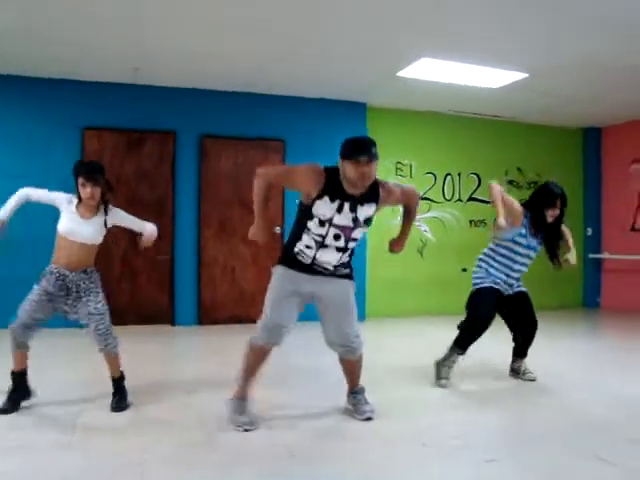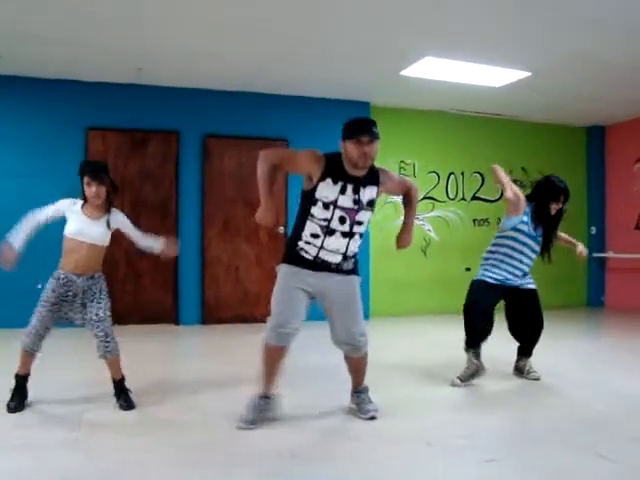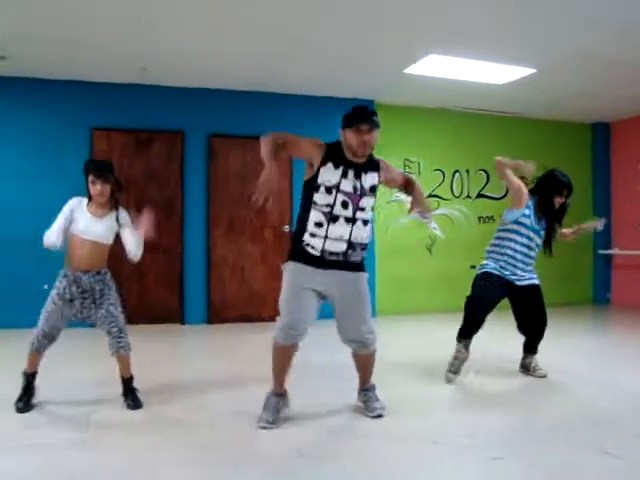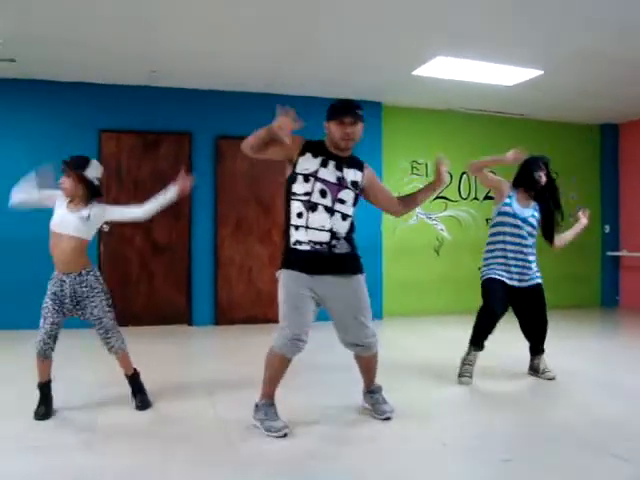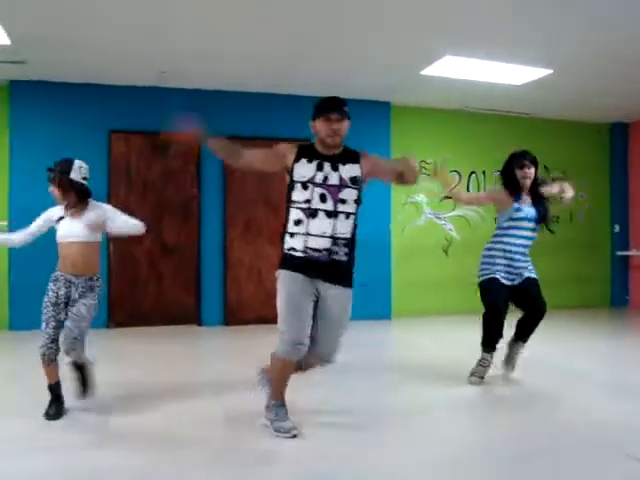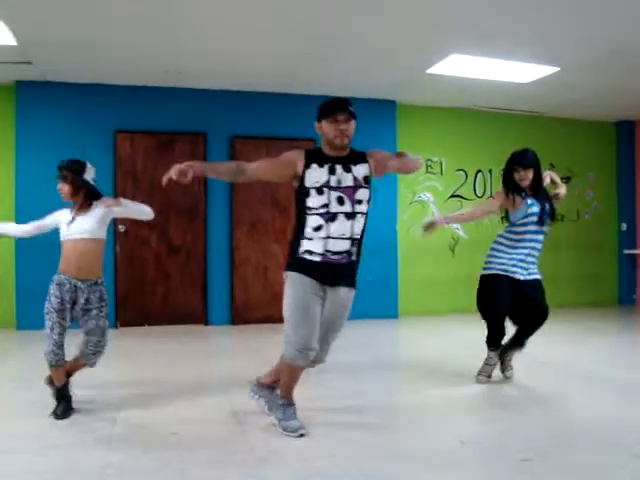
dt=0.2s
person 1, frame 1
left shoulder: (382, 193)
right shoulder: (316, 179)
left elbow: (413, 196)
right elbow: (263, 175)
left wrist: (402, 237)
right wrist: (260, 222)
left hip: (337, 277)
right hip: (293, 269)
left knee: (348, 341)
right knee: (270, 329)
left ankle: (355, 394)
right ankle: (240, 397)
person 1, frame 2
left shoulder: (381, 180)
right shoulder: (319, 164)
left elbow: (410, 189)
right elbow: (268, 157)
left wrist: (407, 227)
right wrist: (266, 205)
left hip: (342, 275)
right hip: (297, 267)
left knee: (354, 339)
right knee: (281, 330)
left ankle: (359, 393)
right ankle: (264, 398)
person 1, frame 3
left shoulder: (380, 170)
right shoulder: (320, 153)
left elbow: (407, 182)
right elbow: (271, 140)
left wrist: (418, 197)
right wrist: (271, 166)
left hip: (350, 271)
right hip: (305, 264)
left knee: (362, 336)
right knee: (290, 328)
left ankle: (366, 391)
right ankle: (277, 395)
person 1, frame 4
left shoulder: (361, 171)
right shoulder: (299, 150)
left elbow: (398, 207)
right elbow: (250, 148)
left wrist: (434, 186)
right wrist: (275, 128)
left hip: (344, 271)
right hip: (298, 268)
left knee: (363, 339)
right knee: (291, 338)
left ankle: (372, 392)
right ankle: (264, 406)
person 1, frame 5
left shoulder: (364, 163)
right shoulder: (293, 155)
left elbow: (408, 176)
right elbow: (237, 156)
left wrist: (407, 168)
right wrist: (208, 139)
left hip: (339, 276)
right hip: (297, 270)
left knee: (323, 352)
right knee: (294, 343)
left ankle: (273, 375)
right ankle: (276, 405)
person 1, frame 6
left shoulder: (370, 161)
right shoulder: (300, 161)
left elbow: (414, 164)
right elbow: (244, 171)
left wrist: (403, 159)
right wrist: (198, 167)
left hip: (343, 278)
right hip: (304, 272)
left knee: (316, 353)
right knee: (301, 346)
left ankle: (266, 383)
right ankle: (284, 403)
person 2, frame 1
left shoulder: (110, 213)
right shoulder: (65, 202)
left elbow: (148, 226)
right elbow: (25, 193)
left wrist: (149, 233)
left hip: (87, 280)
right hip: (55, 276)
left knee: (104, 335)
left ankle: (119, 388)
person 2, frame 2
left shoulder: (115, 217)
right shoulder: (70, 206)
left elbow: (141, 239)
right elbow: (35, 218)
left wrist: (161, 246)
left hip: (93, 284)
right hip: (62, 280)
left knee: (106, 339)
right knee: (33, 335)
left ankle: (121, 389)
person 2, frame 3
left shoulder: (119, 215)
right shoulder: (75, 205)
left elbow: (134, 255)
right elbow: (50, 238)
left wrist: (141, 233)
right wrist: (56, 239)
left hip: (100, 280)
right hip: (70, 278)
left knee: (118, 334)
right knee: (43, 333)
left ankle: (128, 389)
right ankle: (27, 388)
person 2, frame 4
left shoulder: (99, 210)
right shoulder: (57, 199)
left elbow: (142, 212)
right elbow: (17, 199)
left wrist: (174, 191)
right wrist: (34, 181)
left hip: (87, 281)
right hip: (59, 281)
left knee: (111, 336)
right knee: (44, 340)
left ankle: (137, 387)
right ankle: (45, 398)
person 2, frame 5
left shoulder: (100, 210)
right shoulder: (55, 213)
left elbow: (137, 227)
right elbow: (22, 238)
left wrist: (108, 227)
left hip: (88, 287)
right hip: (60, 283)
left knee: (71, 340)
right knee: (48, 344)
left ankle: (80, 366)
right ankle: (56, 398)
person 2, frame 6
left shoulder: (103, 207)
right shoulder: (61, 216)
left elbow: (148, 213)
right elbow: (24, 230)
left wrist: (121, 203)
left hip: (94, 289)
right hip: (62, 285)
left knee: (94, 350)
right knee: (54, 347)
left ankle: (59, 377)
right ankle: (63, 397)
person 3, frame 1
left shoulder: (547, 227)
right shoulder: (519, 214)
left elbow: (563, 230)
right elbow: (494, 187)
left wrist: (571, 250)
right wrist: (500, 217)
left hip: (512, 284)
right hip: (488, 277)
left knee: (528, 324)
right knee: (481, 318)
left ankle: (518, 364)
right ankle: (449, 360)
person 3, frame 2
left shoulder: (546, 219)
right shoulder: (520, 204)
left elbow: (554, 234)
right elbow: (496, 169)
left wrist: (576, 244)
right wrist: (508, 190)
left hip: (521, 281)
right hip: (492, 274)
left knee: (533, 325)
right knee: (475, 310)
left ankle: (523, 363)
right ankle: (474, 361)
person 3, frame 3
left shoulder: (548, 216)
right shoulder: (522, 197)
left elbow: (558, 232)
right elbow: (499, 163)
right wrist: (519, 166)
left hip: (524, 277)
right hip: (495, 269)
left knee: (537, 321)
right knee: (477, 304)
left ankle: (528, 360)
right ankle: (462, 349)
person 3, frame 4
left shoulder: (540, 207)
right shoulder: (504, 190)
left elbow: (554, 242)
right elbow: (474, 168)
left wrist: (580, 224)
right wrist: (503, 158)
left hip: (528, 275)
right hip: (497, 270)
left knee: (537, 320)
right knee: (492, 311)
left ankle: (537, 361)
right ankle: (471, 356)
person 3, frame 5
left shoulder: (538, 194)
right shoulder: (503, 195)
left elbow: (561, 186)
right elbow: (465, 199)
left wrist: (567, 192)
right wrist: (446, 185)
left hip: (522, 269)
right hip: (496, 268)
left knee: (537, 308)
right knee: (496, 312)
left ankle: (516, 345)
right ankle: (486, 357)
person 3, frame 6
left shoulder: (540, 189)
right shoulder: (511, 196)
left elbow: (551, 176)
right elbow: (477, 211)
left wrist: (560, 188)
right wrist: (443, 220)
left hip: (527, 268)
right hip: (502, 264)
left knee: (538, 311)
right knee: (495, 309)
left ankle: (508, 350)
right ankle: (493, 355)
